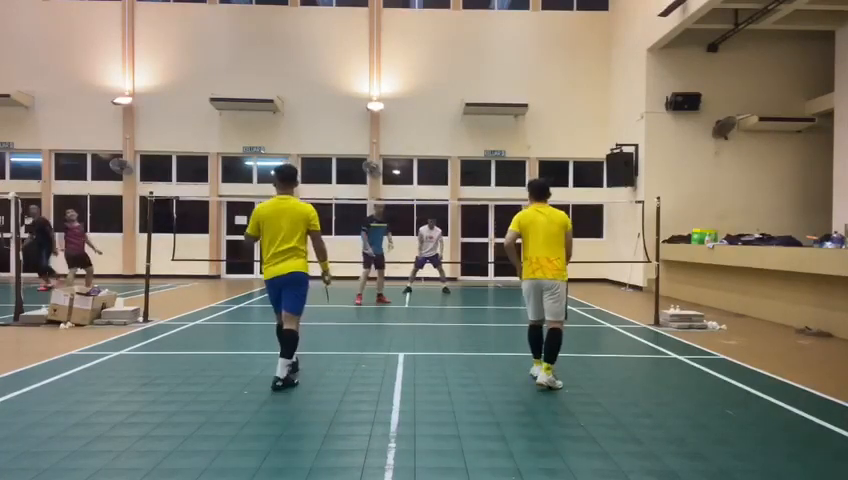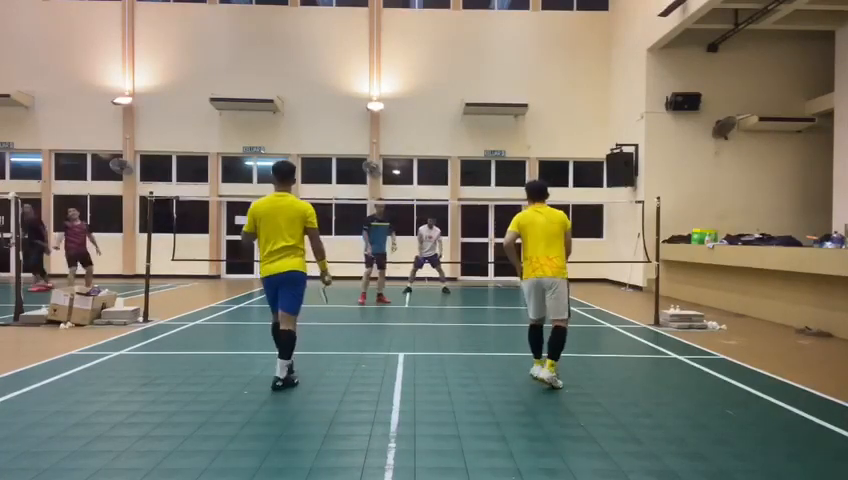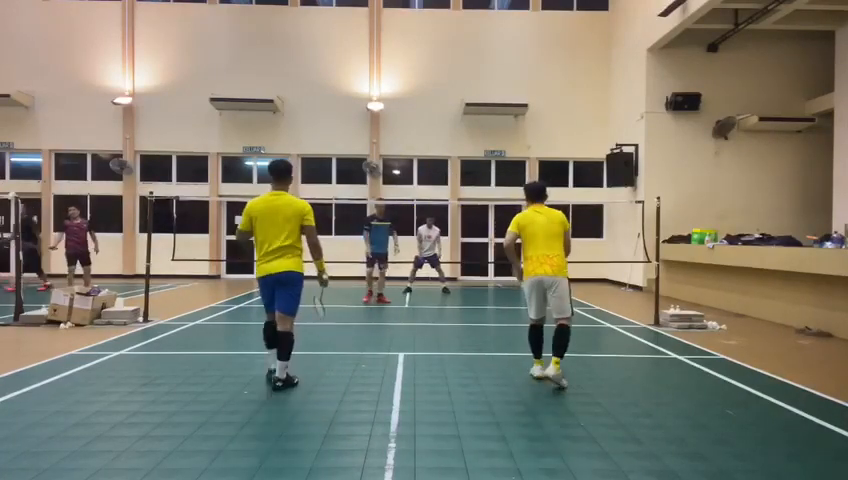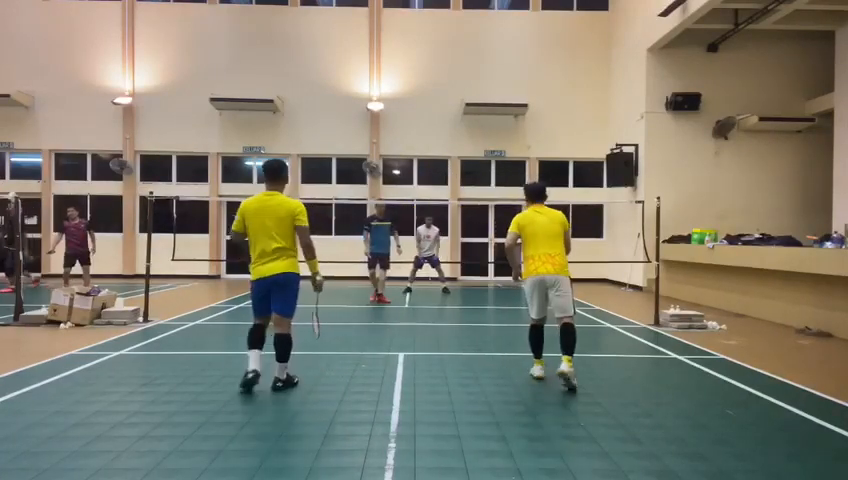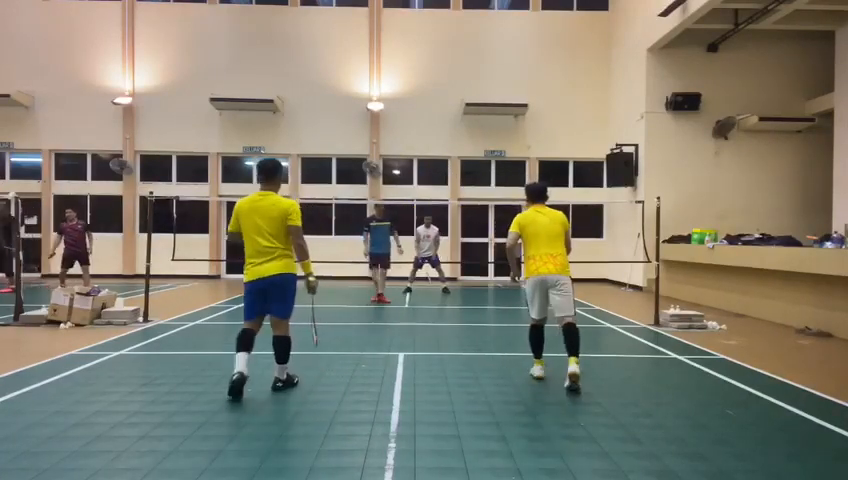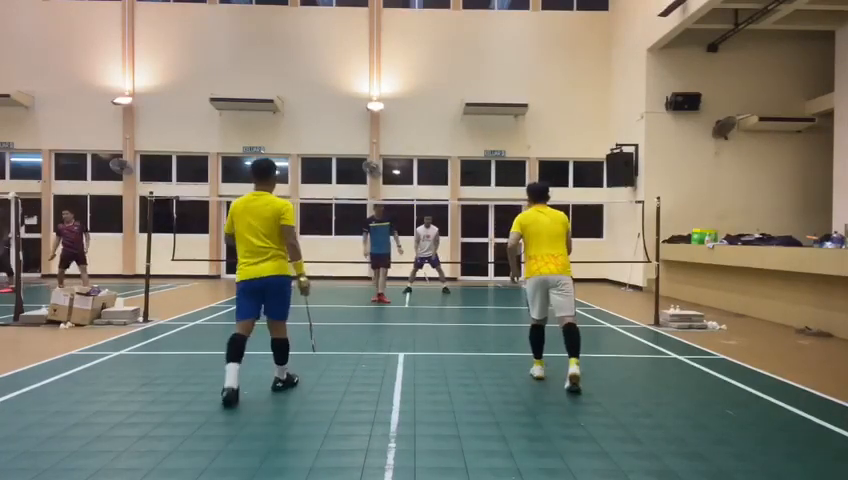
dt=0.1s
person 1, frame 1
left shoulder: (261, 209)
right shoulder: (307, 210)
left elbow: (248, 240)
right elbow: (318, 244)
right wrist: (326, 270)
left hip: (272, 274)
right hip: (296, 272)
left knee: (281, 320)
right knee: (290, 322)
left ankle: (289, 363)
right ankle: (281, 375)
person 1, frame 2
left shoulder: (257, 206)
right shoulder: (304, 208)
left elbow: (246, 239)
right elbow: (315, 242)
right wrist: (324, 270)
left hip: (268, 272)
right hip: (293, 270)
left knee: (277, 320)
right knee: (288, 322)
left ankle: (285, 364)
right ankle: (282, 376)
person 1, frame 3
left shoulder: (253, 205)
right shoulder: (301, 206)
left elbow: (241, 237)
right elbow: (312, 241)
right wrist: (321, 270)
left hip: (265, 271)
right hip: (290, 270)
left knee: (271, 319)
right knee: (284, 323)
left ankle: (273, 367)
right ankle: (281, 376)
person 1, frame 4
left shoulder: (247, 206)
right shoulder: (294, 206)
left elbow: (235, 237)
right elbow: (306, 242)
right wrist: (315, 273)
left hip: (259, 273)
right hip: (286, 272)
left knee: (260, 322)
right knee: (282, 325)
left ankle: (253, 368)
right ankle: (281, 377)
person 1, frame 5
left shoulder: (241, 205)
right shoulder: (288, 206)
left elbow: (232, 237)
right elbow: (298, 241)
right wrist: (309, 274)
left hip: (254, 274)
right hip: (282, 273)
left knee: (250, 326)
right knee: (280, 326)
left ankle: (239, 372)
right ankle: (281, 377)
person 1, frame 6
left shoulder: (236, 206)
right shoulder: (282, 206)
left elbow: (229, 240)
right elbow: (291, 243)
right wrist: (302, 275)
left hip: (246, 276)
right hip: (276, 274)
left knee: (242, 330)
right knee: (278, 329)
left ankle: (230, 386)
right ankle: (281, 378)
person 2, frame 1
left shoulder: (522, 217)
right shoulder: (562, 217)
left elbow: (508, 243)
right elbow: (569, 250)
left wrist: (518, 265)
left hip: (531, 276)
right hip: (555, 276)
left knee: (535, 322)
right knee: (555, 324)
left ankle: (537, 366)
right ankle: (546, 372)
person 2, frame 2
left shoulder: (521, 217)
right shoulder: (560, 216)
left elbow: (507, 244)
right elbow: (568, 249)
left wrist: (518, 266)
left hip: (532, 276)
right hip: (556, 275)
left knee: (535, 321)
right knee: (560, 322)
left ankle: (538, 365)
right ankle: (549, 367)
person 2, frame 3
left shoulder: (520, 218)
right shoulder: (559, 216)
left elbow: (508, 244)
right elbow: (567, 248)
left wrist: (516, 267)
left hip: (532, 275)
right hip: (557, 274)
left knee: (536, 321)
right knee: (563, 320)
left ankle: (538, 366)
right ankle: (555, 365)
person 2, frame 4
left shoulder: (520, 218)
right shoulder: (560, 216)
left elbow: (509, 245)
right elbow: (568, 248)
left wrist: (515, 268)
left hip: (533, 275)
right hip: (558, 273)
left knee: (536, 321)
right knee: (566, 319)
left ankle: (538, 365)
right ankle: (566, 362)
person 2, frame 5
left shoulder: (521, 218)
right shoulder: (560, 217)
left elbow: (510, 245)
left wrist: (514, 268)
left hip: (535, 275)
right hip: (560, 273)
left knee: (537, 321)
right knee: (567, 319)
left ankle: (538, 366)
right ankle: (573, 363)
person 2, frame 6
left shoulder: (523, 218)
right shoulder: (561, 217)
left elbow: (512, 245)
left wrist: (514, 269)
left hip: (535, 275)
right hip: (561, 273)
left knee: (537, 321)
right knee: (568, 319)
left ankle: (538, 366)
right ankle: (573, 364)
